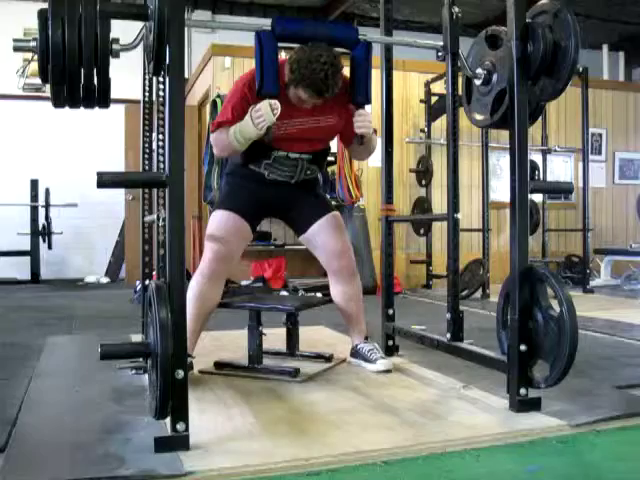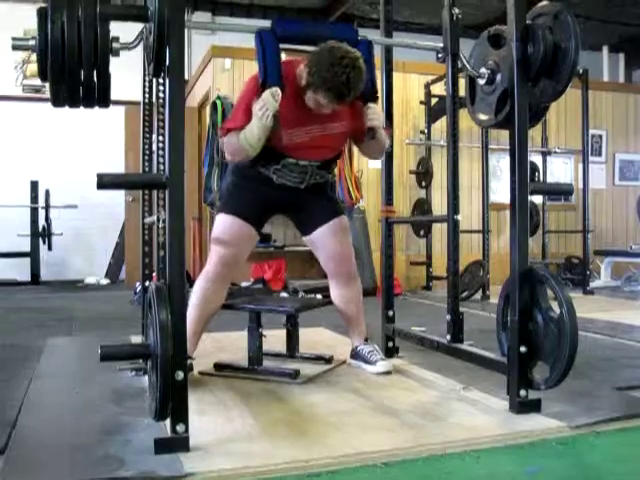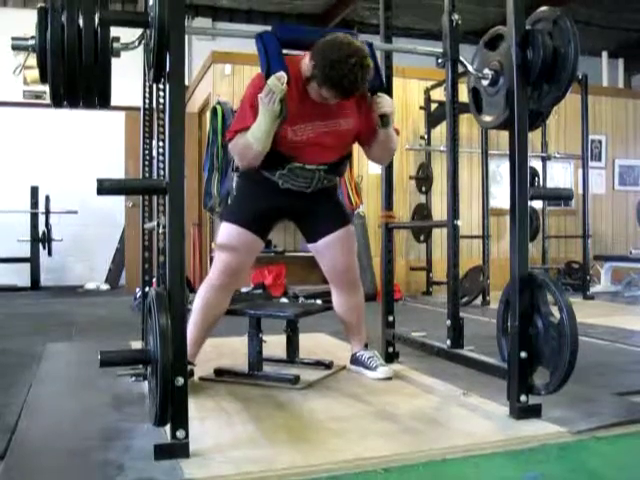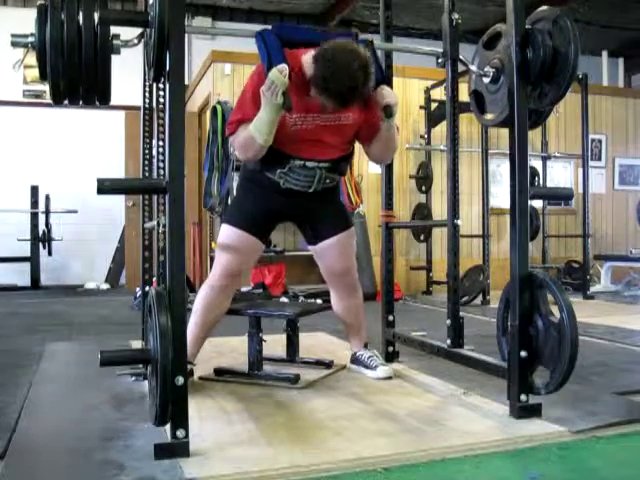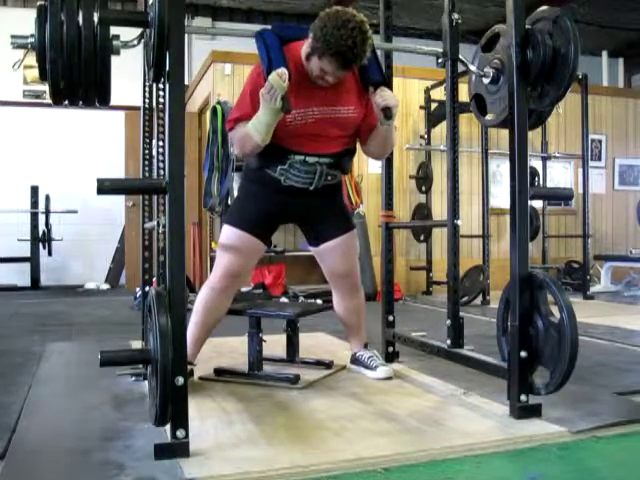
dt=0.4s
person 1, frame 1
left shoulder: (342, 91)
right shoulder: (255, 83)
left elbow: (359, 152)
right elbow: (219, 146)
left wrist: (366, 135)
right wrist: (250, 128)
left hip: (303, 185)
right hip: (249, 180)
left knee: (343, 262)
right knee: (213, 261)
left ankle: (360, 343)
right ankle: (183, 352)
person 1, frame 2
left shoulder: (352, 94)
right shoulder: (269, 85)
left elbow: (374, 151)
right elbow: (232, 152)
left wrist: (375, 132)
right wrist: (260, 126)
left hip: (313, 185)
right hip: (256, 180)
left knee: (344, 265)
right knee: (220, 263)
left ankle: (360, 346)
right ankle: (184, 354)
person 1, frame 3
left shoulder: (359, 93)
right shoulder: (273, 82)
left elbow: (381, 156)
right elbow: (242, 158)
left wrist: (385, 124)
right wrist: (266, 118)
left hip: (320, 191)
right hip: (263, 185)
left knee: (347, 275)
right knee: (224, 273)
left ankle: (360, 352)
right ankle: (185, 360)
person 1, frame 4
left shoulder: (360, 91)
right shoulder: (272, 74)
left elbow: (381, 155)
right elbow: (243, 149)
left wrist: (388, 118)
right wrist: (271, 109)
left hip: (321, 192)
right hip: (264, 186)
left knee: (345, 276)
right knee: (225, 274)
left ankle: (360, 352)
right ankle: (184, 361)
person 1, frame 5
left shoulder: (360, 82)
right shoulder: (274, 70)
left elbow: (377, 150)
right elbow: (241, 146)
left wrist: (386, 119)
right wrist: (268, 111)
left hip: (324, 191)
right hip: (266, 186)
left knee: (348, 277)
right knee: (225, 275)
left ankle: (360, 351)
right ankle: (183, 360)
